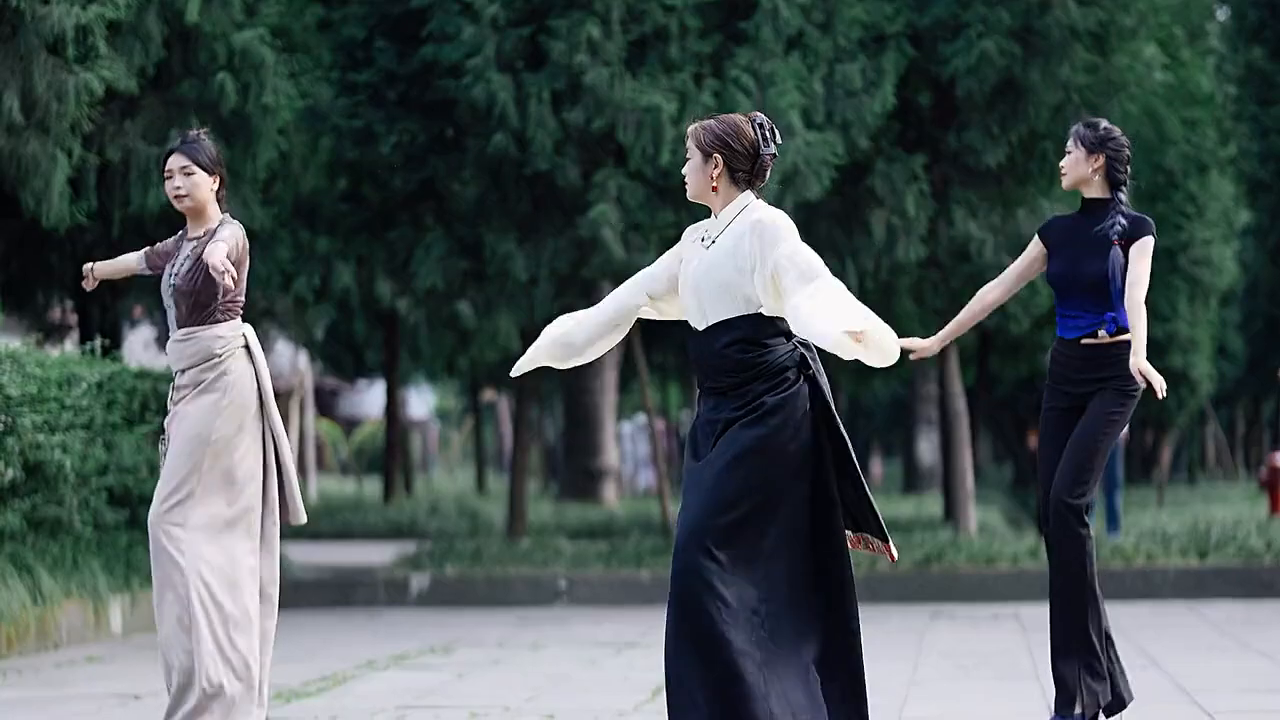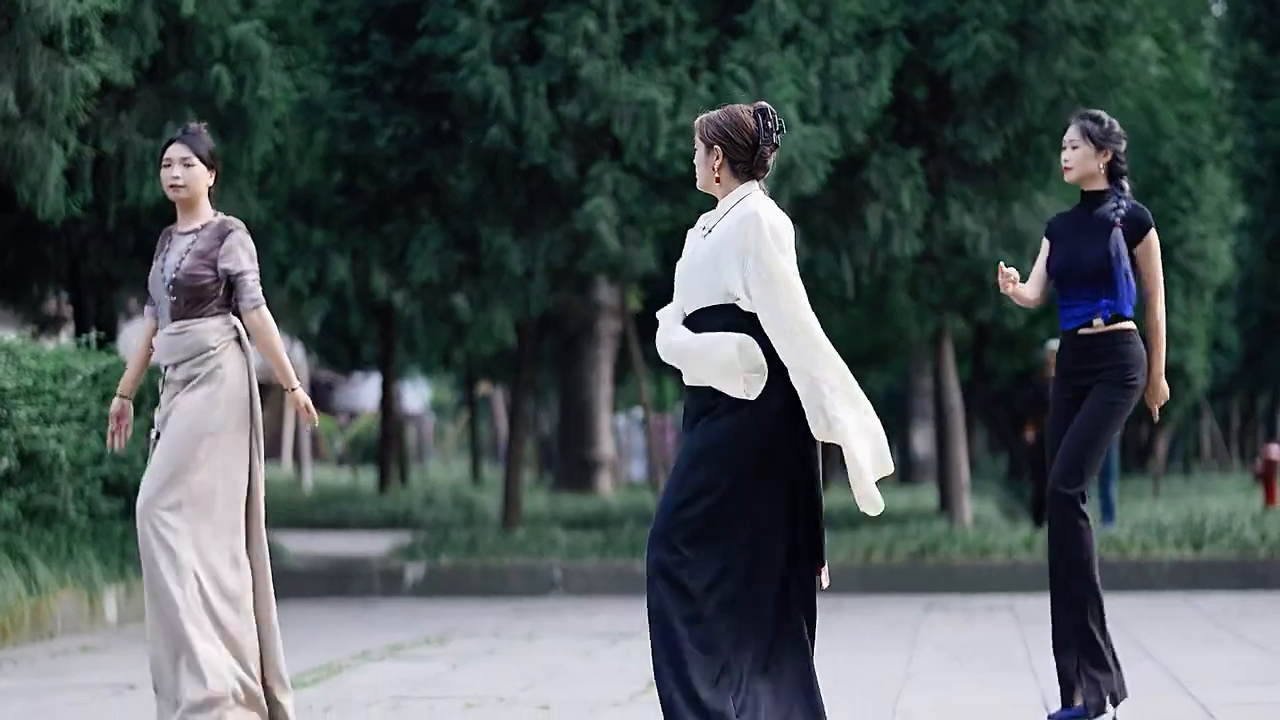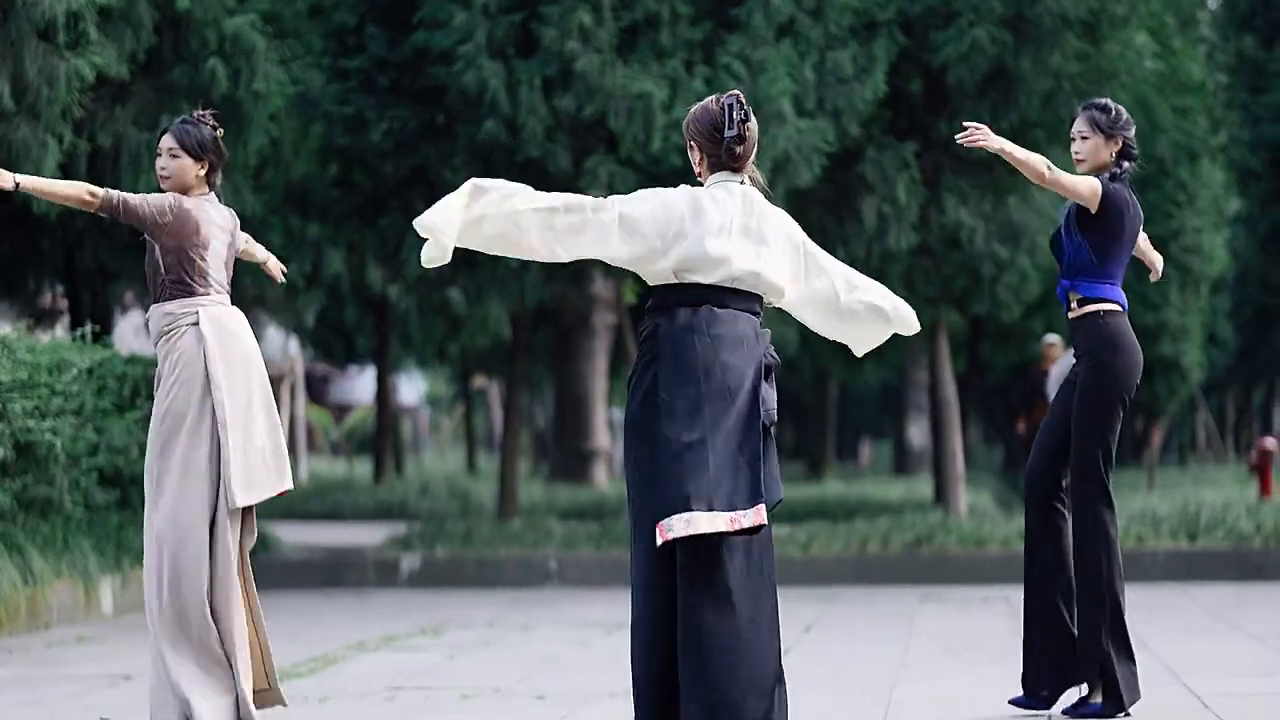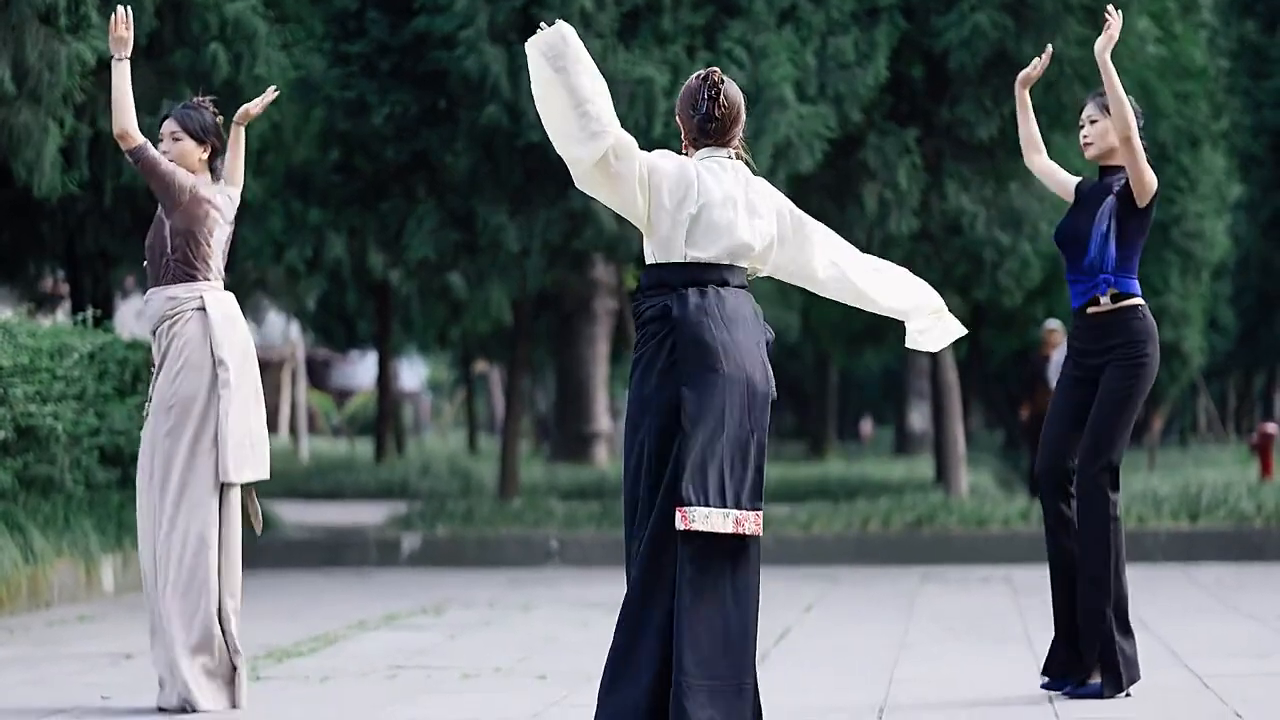
dt=0.5s
person 1, frame 1
left shoulder: (770, 230)
right shoulder: (699, 240)
left elbow: (817, 287)
right elbow: (635, 297)
left wrist: (854, 332)
right wrist: (563, 337)
left hip: (771, 407)
right hip: (726, 413)
left knee: (704, 555)
right knee: (756, 567)
person 1, frame 2
left shoulder: (757, 223)
right shoulder: (705, 231)
left elbow: (792, 323)
right elbow: (677, 315)
left wrist: (835, 414)
right wrist: (694, 349)
left hip: (752, 402)
right hip: (728, 398)
left knee: (681, 549)
right knee: (753, 556)
person 1, frame 3
left shoulder: (675, 206)
right shoulder: (776, 222)
left elbow: (577, 218)
right elbow: (839, 291)
left wrist: (470, 208)
right wrist: (888, 312)
left hip: (680, 369)
right hip: (745, 369)
left knee: (677, 543)
right knee: (730, 552)
person 1, frame 4
left shoulder: (670, 176)
right shoulder: (762, 195)
left elbow: (597, 149)
right elbow: (835, 257)
left wrist: (563, 54)
right wrist: (912, 299)
left hip: (684, 353)
right hip: (738, 355)
left knee: (675, 525)
right knee: (713, 530)
person 2, frame 1
left shoulder: (1134, 227)
right shoulder: (1059, 228)
left elbow: (1135, 296)
right elbow: (1000, 287)
left wrist: (1140, 357)
right wrist: (938, 340)
left hip: (1112, 377)
right hip: (1064, 377)
left knee: (1066, 500)
right knee: (1054, 511)
person 2, frame 2
left shoulder: (1134, 217)
right shoulder: (1060, 225)
left elbow: (1153, 298)
right elbow: (1037, 291)
left wrist: (1155, 374)
right wrist: (1013, 290)
left hip: (1114, 365)
right hip: (1070, 367)
left knee: (1064, 491)
right knee: (1065, 497)
person 2, frame 3
left shoulder: (1102, 191)
right shoulder: (1123, 204)
left elbow: (1049, 175)
right elbow: (1139, 245)
left wrist: (1001, 144)
right wrist: (1152, 254)
left hip: (1104, 349)
right hip: (1096, 352)
left knee: (1087, 496)
right knee: (1043, 484)
right ankle: (1058, 663)
person 2, frame 4
left shoulder: (1137, 188)
right shoulder: (1086, 192)
left elbow: (1128, 135)
right elbow: (1037, 163)
left wrist: (1105, 60)
right wrist: (1024, 91)
left hip: (1126, 341)
right hip: (1085, 343)
left knee: (1096, 480)
right knee: (1051, 473)
left ankle: (1109, 655)
right ankle: (1073, 646)
person 3, frame 1
left shoulder: (230, 231)
right shoulder: (184, 241)
left elbow: (223, 247)
right elbow: (148, 257)
left wrist: (216, 256)
right wrist: (102, 268)
left hip: (223, 383)
right hip: (197, 387)
left knee: (179, 521)
right knee: (205, 527)
person 3, frame 2
left shoulder: (230, 234)
right shoulder: (167, 240)
left elbow: (255, 310)
right elbow: (156, 320)
left wrist: (290, 383)
right wrist: (125, 393)
left hip: (214, 381)
right hip: (182, 385)
left knee: (168, 511)
right knee: (208, 524)
person 3, frame 3
left shoulder: (176, 211)
right shoulder: (221, 215)
left elbow: (98, 198)
right wrist: (265, 256)
left hip: (196, 354)
right hip: (222, 347)
left knee: (188, 514)
right knee: (204, 515)
person 3, frame 4
left shoulder: (183, 193)
right shoulder: (218, 195)
left elbow: (125, 134)
right wrist: (243, 121)
left hip: (191, 341)
right hip: (210, 340)
left knee: (187, 492)
right knee: (199, 489)
left ankle: (202, 673)
right ankle: (214, 662)
